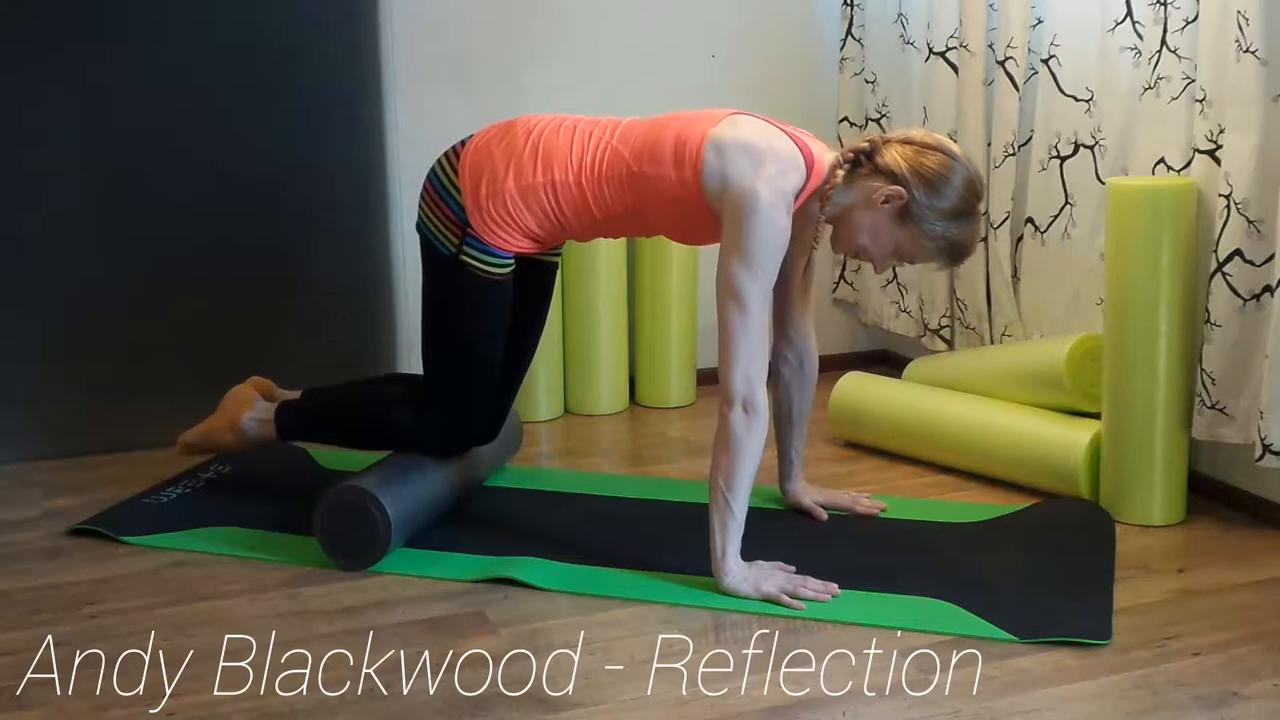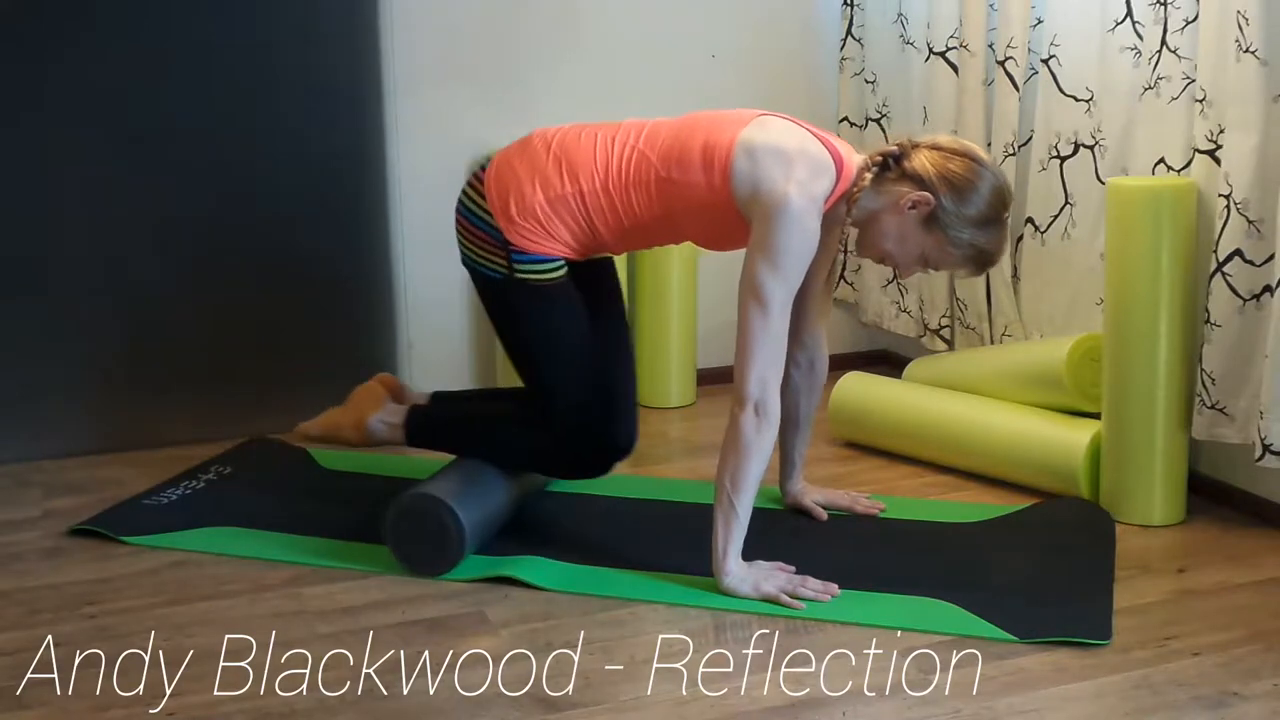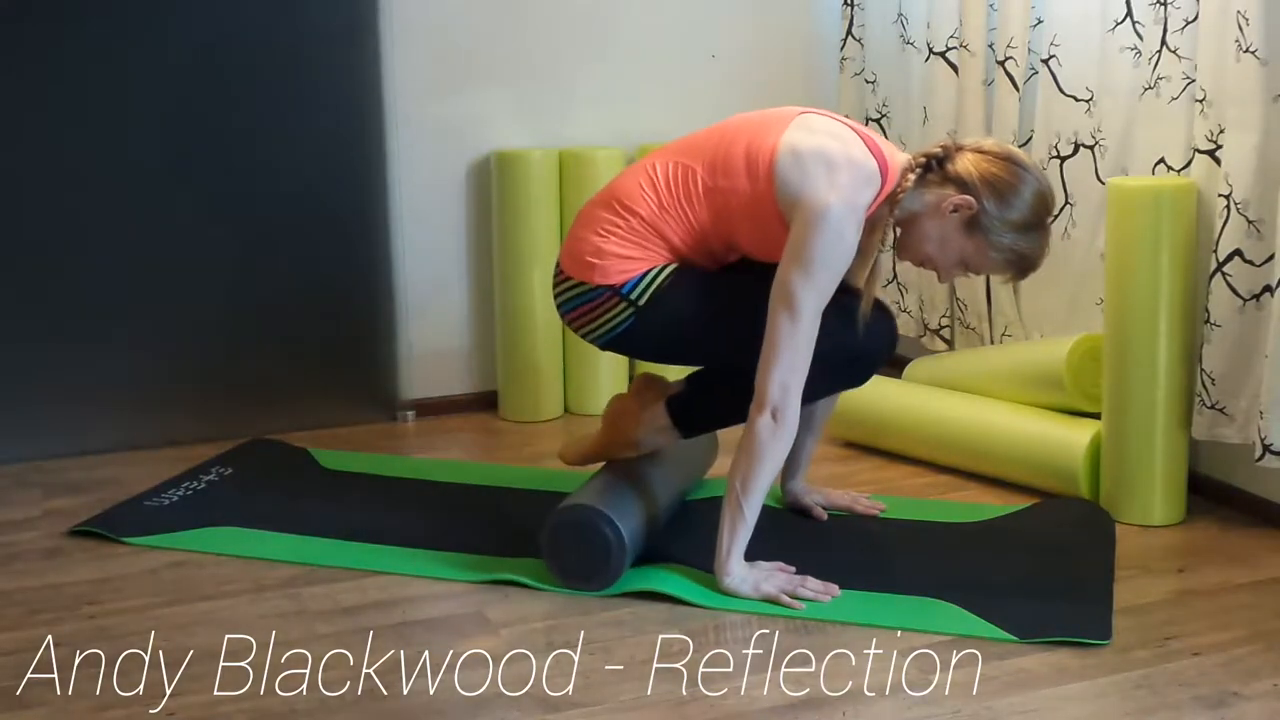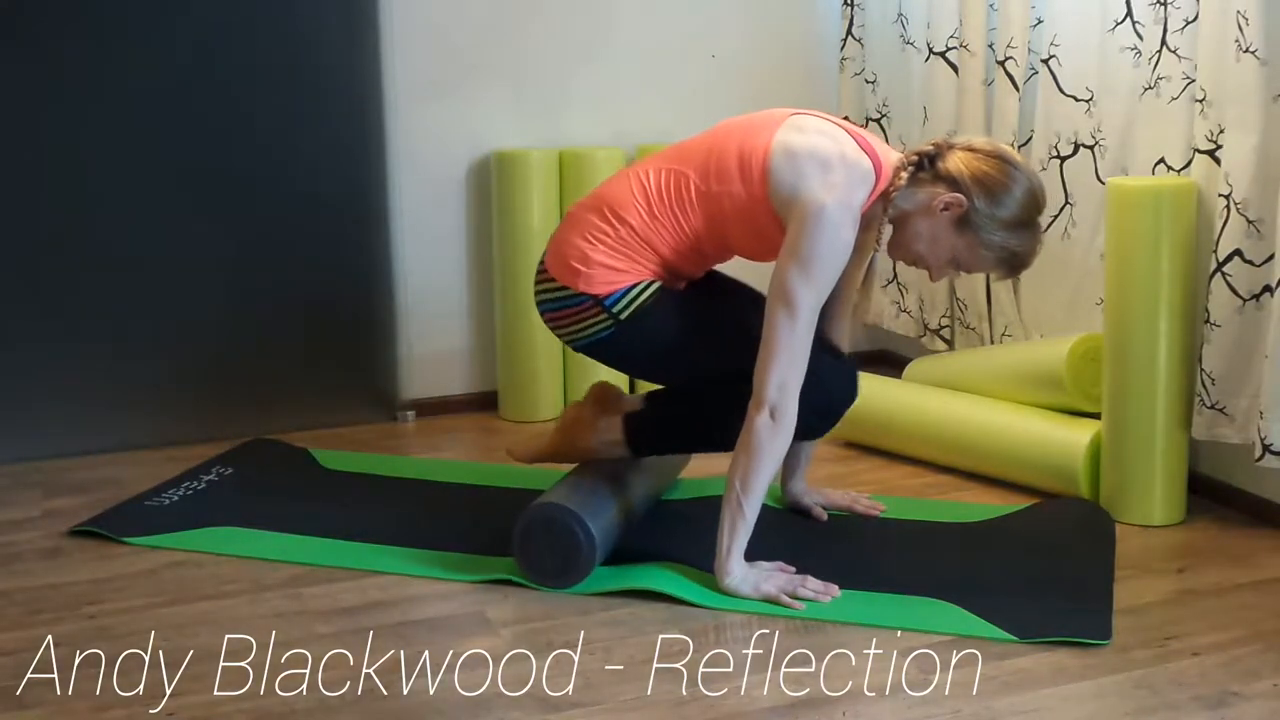
dt=1s
person 1, frame 1
left shoulder: (813, 186)
right shoulder: (770, 191)
left elbow: (794, 345)
right elbow: (742, 392)
left wrist: (794, 480)
right wrist: (729, 564)
left hip: (523, 200)
right hip: (482, 199)
left knee: (477, 419)
right knee: (453, 421)
left ankle: (279, 401)
right ankle: (258, 418)
person 1, frame 2
left shoulder: (838, 187)
right shoulder: (798, 197)
left elbow: (807, 350)
right elbow: (757, 396)
left wrist: (793, 480)
right wrist: (729, 563)
left hip: (564, 211)
right hip: (515, 215)
left knee: (607, 434)
right knee: (583, 444)
left ankle: (408, 404)
right ankle: (388, 420)
person 1, frame 3
left shoulder: (883, 178)
right shoulder: (840, 200)
left elbow: (815, 358)
right elbow: (777, 396)
left wrist: (795, 480)
right wrist: (731, 565)
left hip: (655, 255)
right hip: (611, 276)
left knee: (832, 335)
right knee: (866, 338)
left ankle: (663, 403)
right ankle: (652, 418)
person 1, frame 4
left shoulder: (874, 178)
right shoulder: (835, 198)
left elbow: (826, 340)
right elbow: (774, 397)
left wrist: (795, 482)
right wrist: (732, 565)
left hip: (644, 264)
right hip: (595, 283)
left knee: (816, 370)
right knee: (823, 388)
left ankle: (626, 416)
right ankle: (608, 431)
